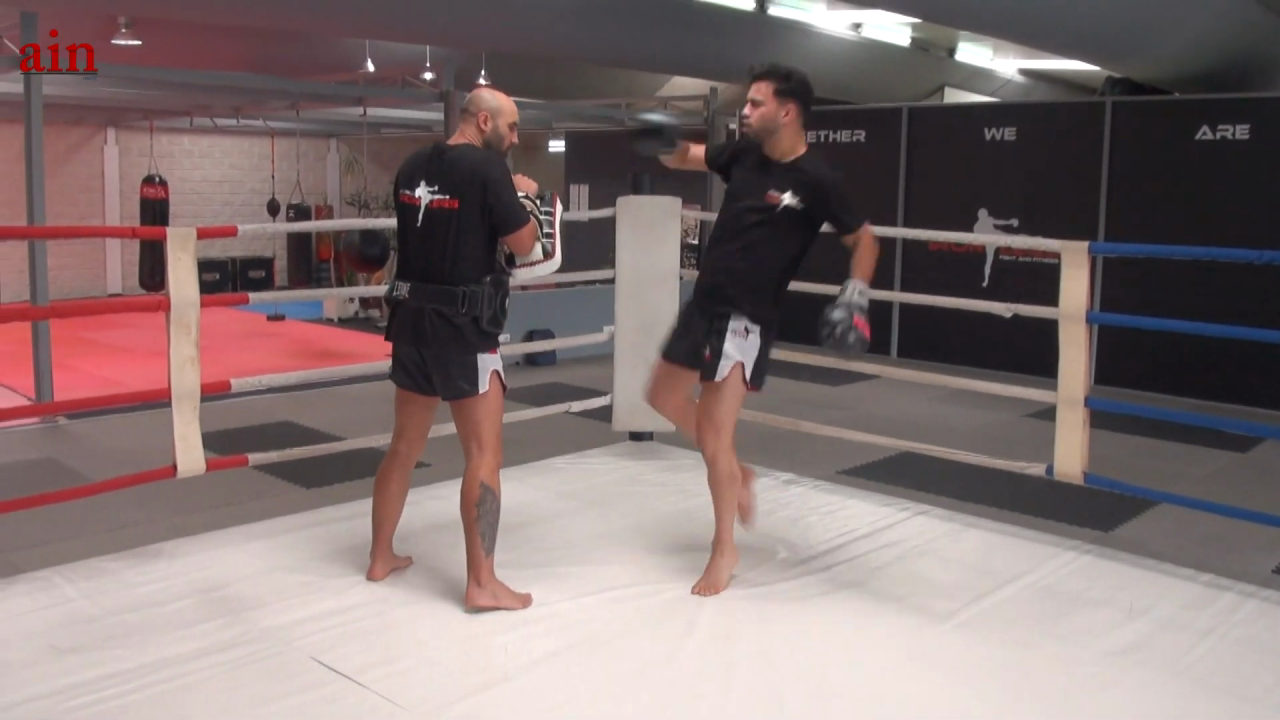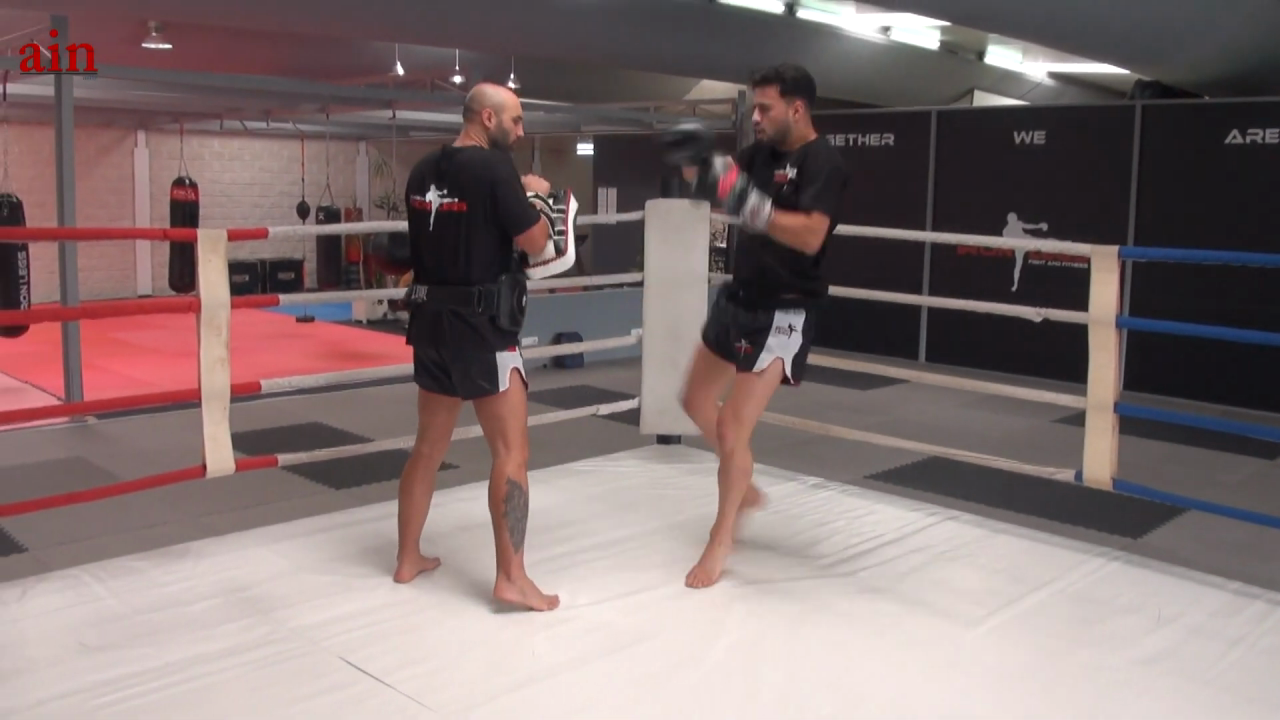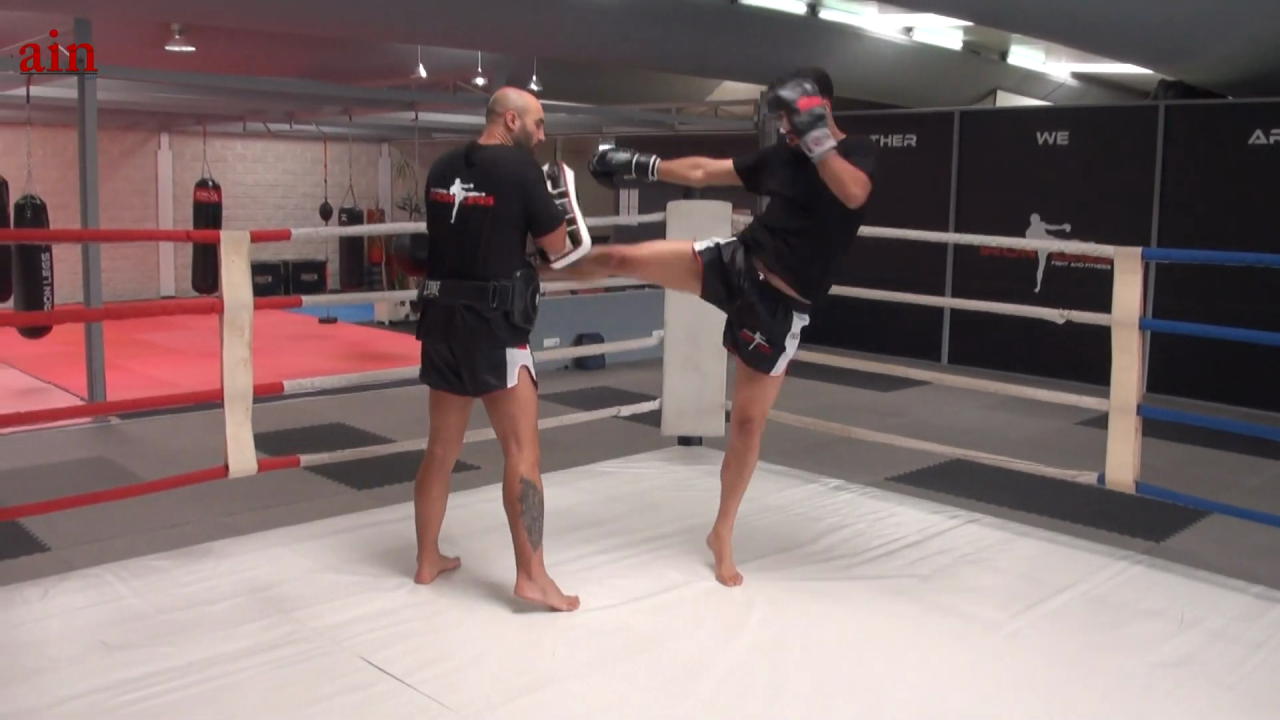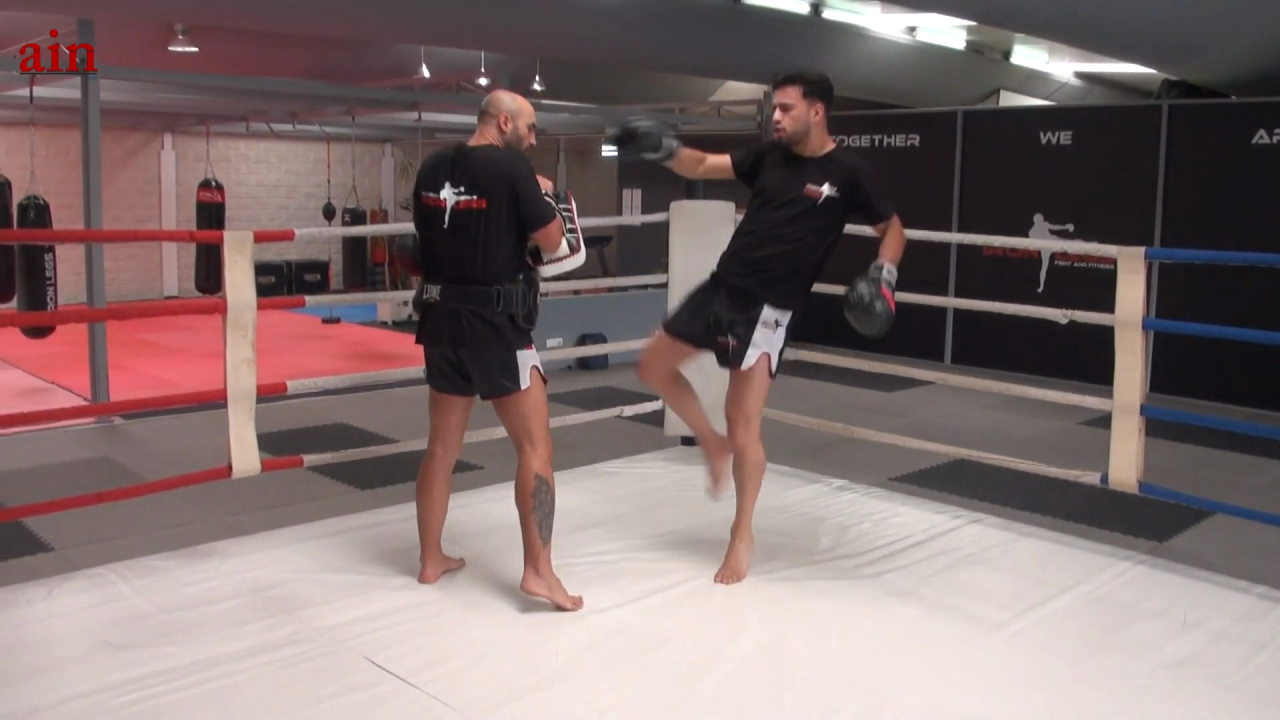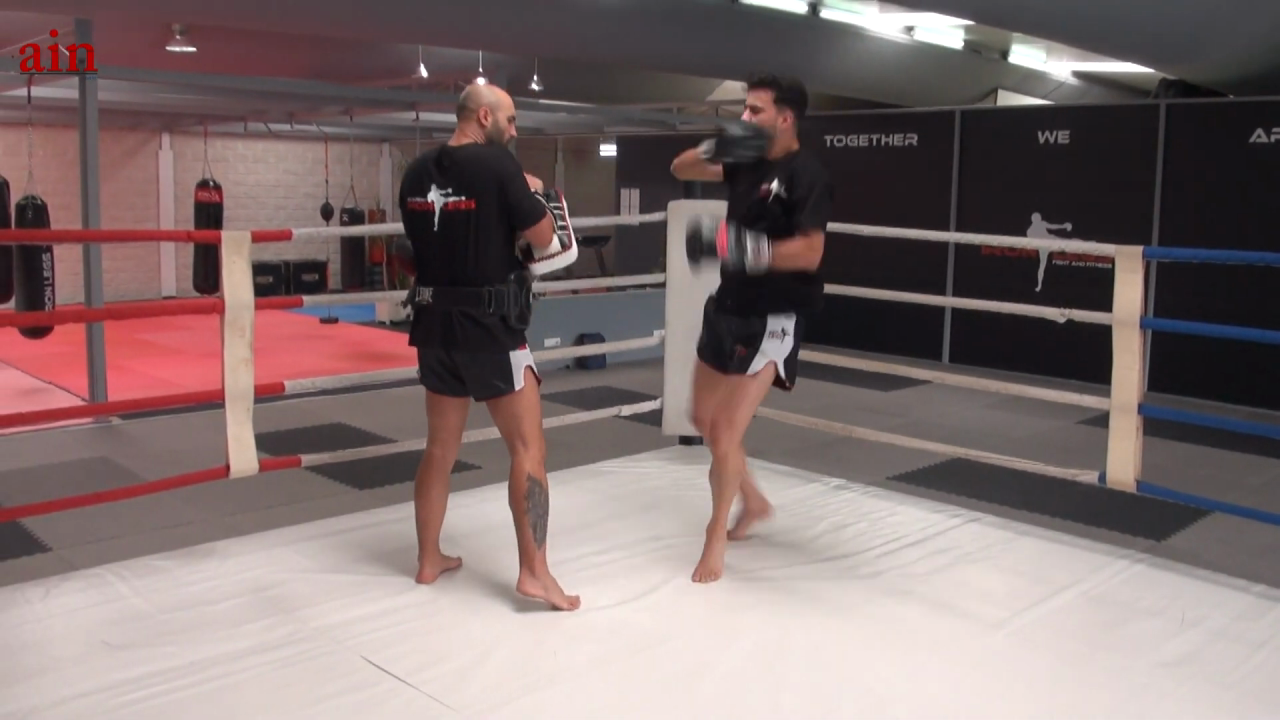
dt=0.4s
person 1, frame 1
left shoulder: (412, 167)
right shoulder: (485, 166)
right elbow: (523, 244)
right wrist: (523, 196)
left hip: (412, 318)
right hip: (462, 325)
left knee: (405, 444)
right knee: (484, 453)
left ankle: (380, 556)
right ankle: (482, 582)
person 1, frame 2
left shoulder: (425, 170)
right shoulder: (493, 166)
right elbow: (534, 242)
right wrist: (533, 194)
left hip: (432, 320)
right hip: (482, 325)
left knee: (428, 447)
right knee: (511, 451)
left ankle: (408, 558)
right ankle: (511, 578)
person 1, frame 3
left shoulder: (444, 166)
right shoulder: (518, 166)
right elbow: (555, 243)
right wrist: (545, 193)
left hip: (440, 317)
right hip: (492, 322)
left knee: (441, 446)
right knee: (522, 449)
left ankle: (428, 560)
right ankle: (532, 577)
person 1, frame 4
left shoulder: (431, 168)
right shoulder: (509, 167)
right elbow: (552, 241)
right wrist: (542, 195)
left hip: (442, 320)
right hip: (496, 324)
left knee: (442, 446)
right knee: (535, 446)
left ankle: (431, 559)
right ankle: (539, 572)
person 1, frame 5
left shoulder: (418, 171)
right shoulder: (496, 163)
right elbow: (543, 239)
right wrist: (532, 192)
left hip: (436, 322)
right hip: (489, 325)
left knee: (440, 448)
right knee: (528, 447)
left ankle: (429, 559)
right ankle: (534, 573)
person 2, frame 1
left shoulder: (817, 180)
right shoulder: (746, 151)
left elbow: (864, 244)
right elbow: (687, 156)
left wrist: (852, 301)
right wrist: (660, 141)
left hip: (744, 315)
right hip: (707, 298)
left knee: (714, 439)
right knee: (665, 401)
left ankle: (725, 550)
right ankle: (737, 479)
person 2, frame 2
left shoulder: (823, 165)
right shoulder: (763, 153)
left elbow: (811, 239)
right elbow: (703, 180)
left wrist: (743, 200)
right wrist: (690, 159)
left hip: (781, 312)
right hip: (740, 295)
left knee: (731, 429)
right knee: (694, 401)
left ankle: (718, 546)
right ankle: (743, 490)
person 2, frame 3
left shoulder: (855, 154)
right shoulder: (780, 154)
left elbow: (853, 195)
right elbow: (704, 171)
left wrist: (815, 129)
right wrist: (639, 165)
left hip: (782, 307)
right hip: (735, 264)
left knee: (748, 423)
right knee: (623, 258)
left ankle: (722, 534)
right ankle: (553, 269)
person 2, frame 4
left shoulder: (842, 172)
right shoulder: (771, 155)
left elbow: (893, 230)
right elbow: (704, 165)
left wrist: (882, 277)
right wrist: (661, 144)
left hip: (766, 307)
right hip: (725, 282)
left knee: (744, 421)
right knee: (653, 369)
left ankle: (742, 537)
right ankle: (714, 446)
person 2, frame 5
left shoulder: (806, 175)
right shoulder: (746, 158)
left elbow: (811, 251)
right elbow: (682, 168)
left wrist: (744, 248)
right wrist: (719, 147)
left hip: (770, 319)
right hip: (730, 302)
left knee: (728, 437)
right knee: (706, 417)
left ankle: (716, 537)
right ankle: (751, 499)
